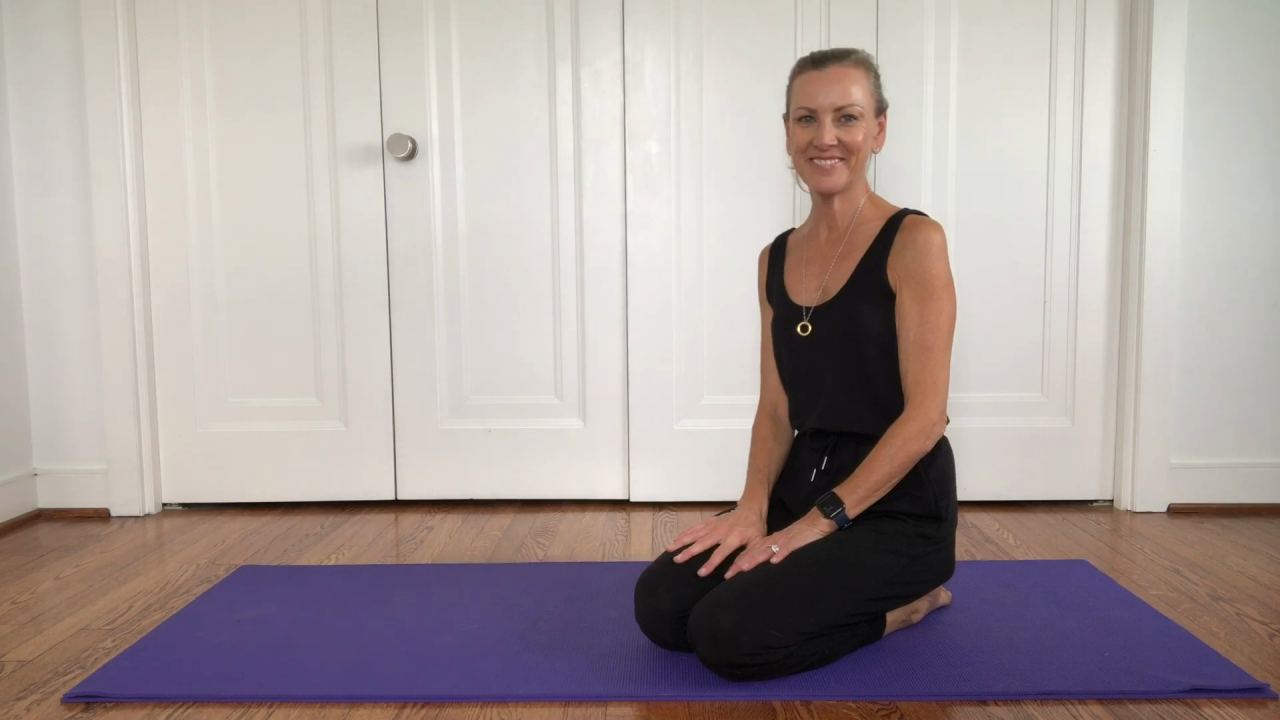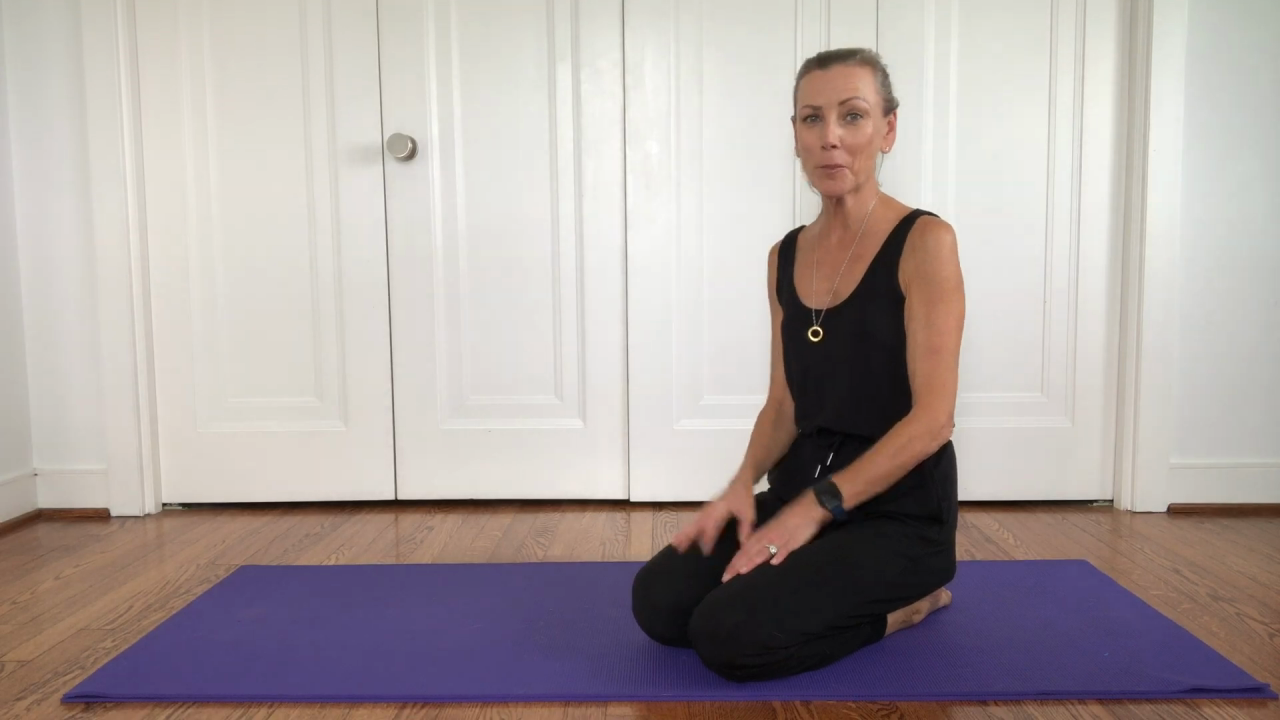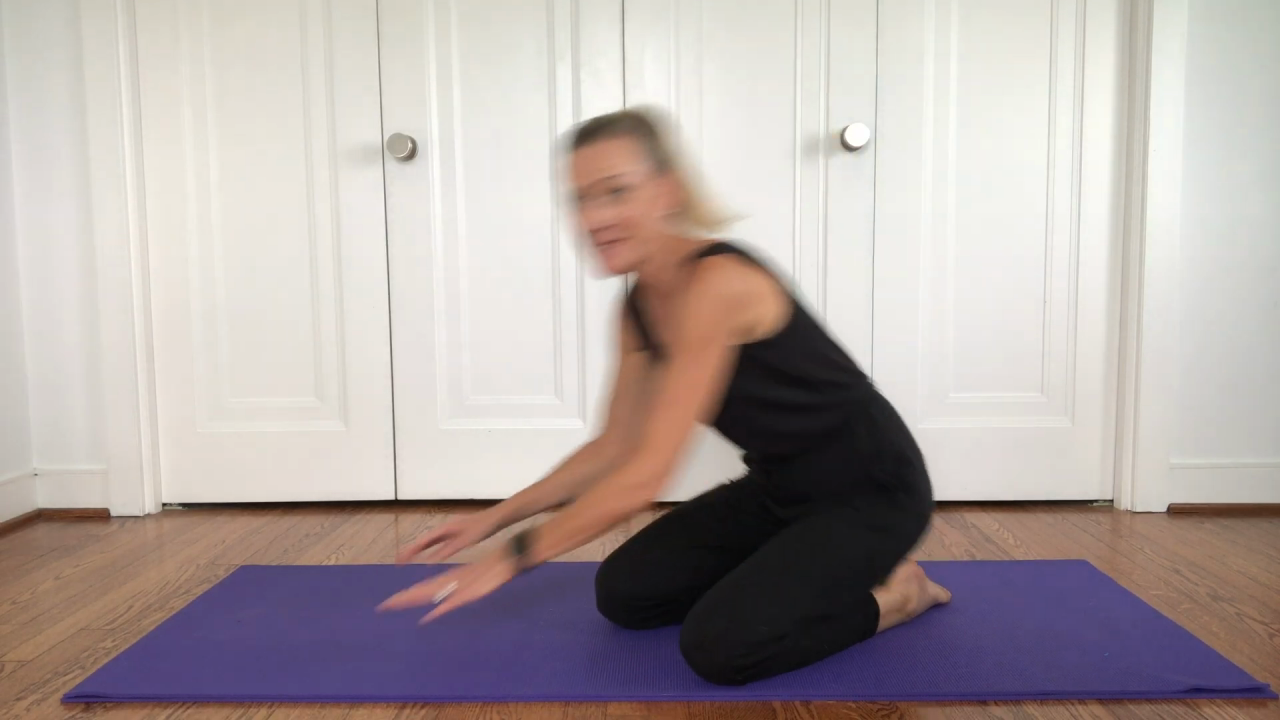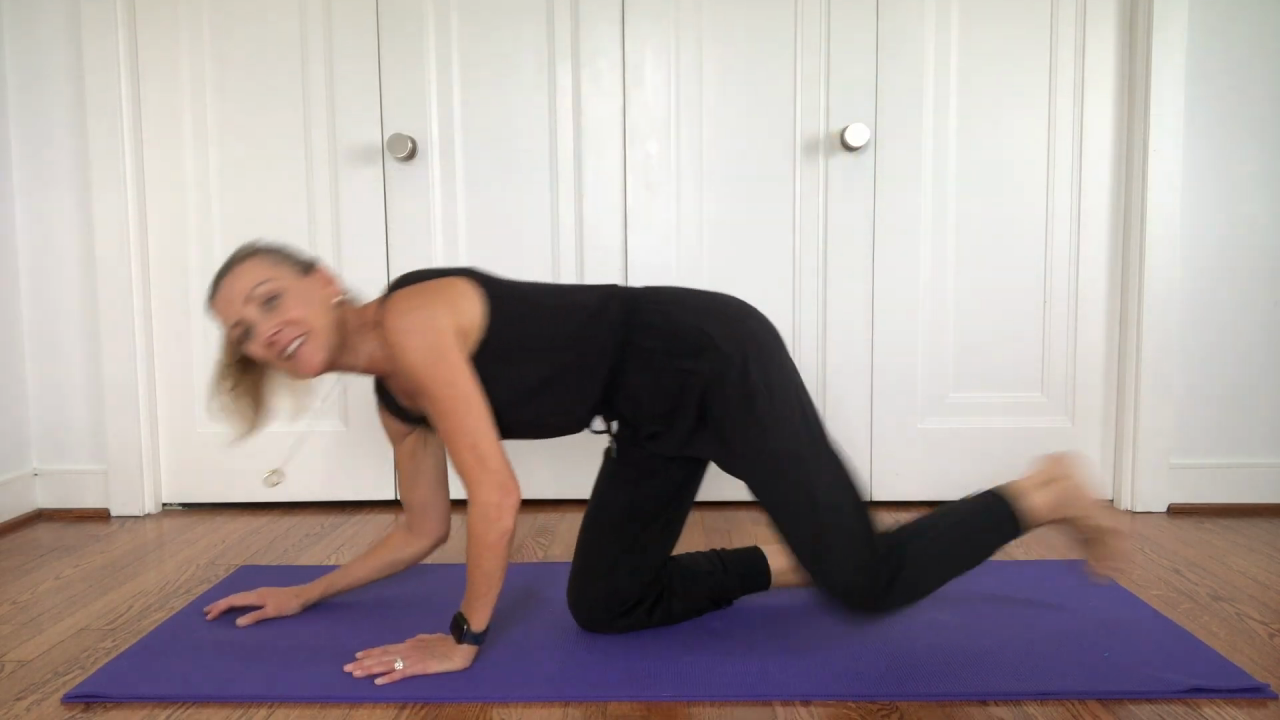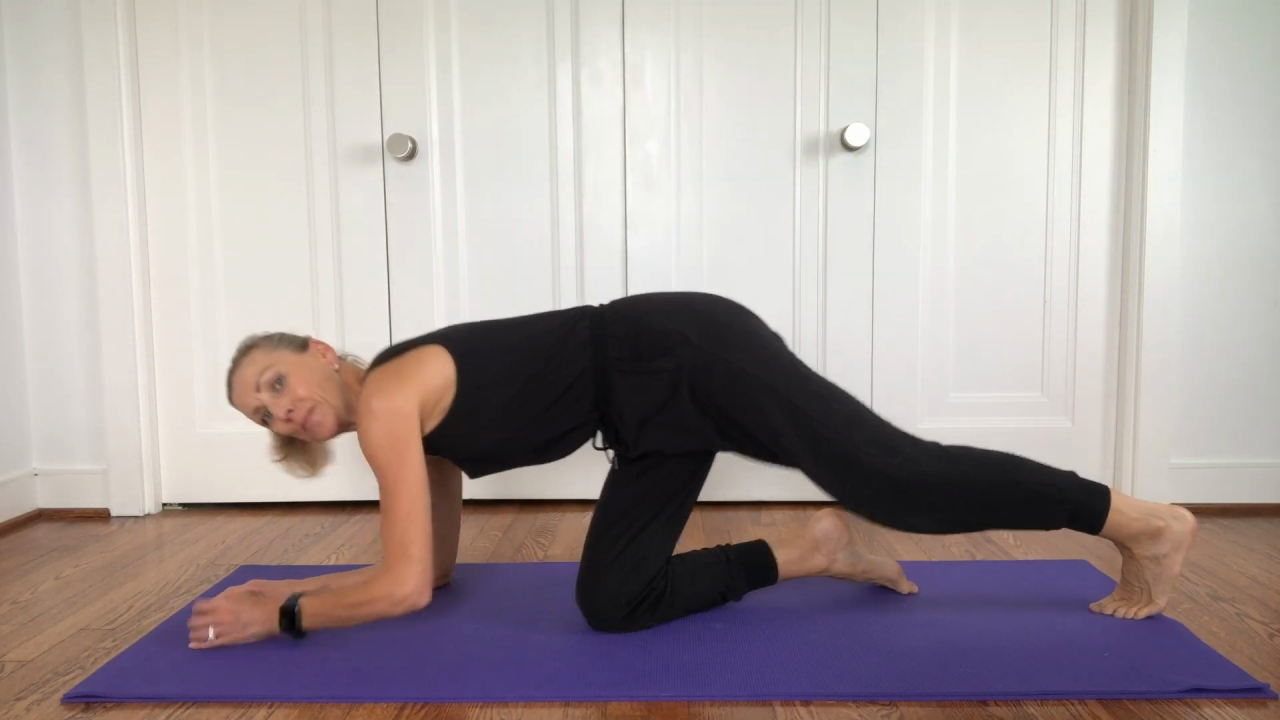
dt=0.5s
person 1, frame 1
left shoulder: (913, 241)
right shoulder: (776, 258)
left elbow: (924, 415)
right elbow: (776, 408)
left wrist: (823, 520)
right wrist: (754, 506)
left hip: (896, 505)
right hip: (804, 486)
left knee: (729, 634)
right knee: (661, 607)
left ankle: (903, 599)
right ankle: (851, 589)
person 1, frame 2
left shoulder: (925, 243)
right shoulder: (786, 256)
left elbow: (930, 420)
right elbow: (785, 404)
left wrist: (815, 511)
right wrist: (741, 492)
left hip: (900, 510)
right hip: (809, 489)
left knee: (729, 635)
right knee: (659, 604)
left ankle: (902, 603)
right ankle: (836, 584)
person 1, frame 3
left shoulder: (717, 284)
right shoulder: (637, 309)
left elbow: (644, 477)
right elbow: (613, 451)
left wrist: (512, 558)
right wrist: (490, 521)
left hip: (867, 488)
right hip: (780, 487)
left knee: (717, 645)
right knee: (625, 593)
left ankle: (888, 595)
right ankle: (810, 577)
person 1, frame 4
left shoulder: (410, 323)
right shoulder: (394, 391)
left elbow: (497, 494)
right elbow: (421, 529)
left wrist: (465, 639)
right wrist: (306, 593)
left hip: (708, 356)
right hip: (656, 403)
left knee: (865, 584)
right knee: (605, 606)
left ankle: (1042, 496)
right ankle: (791, 560)
person 1, frame 5
left shoulder: (387, 394)
right shoulder: (419, 426)
left elbow: (408, 586)
right elbow: (426, 566)
left wrist: (280, 616)
right wrist: (293, 584)
left hip: (685, 353)
right hip: (660, 410)
left knee: (899, 479)
right knee: (612, 605)
left ankle: (1142, 520)
right ankle: (806, 552)
